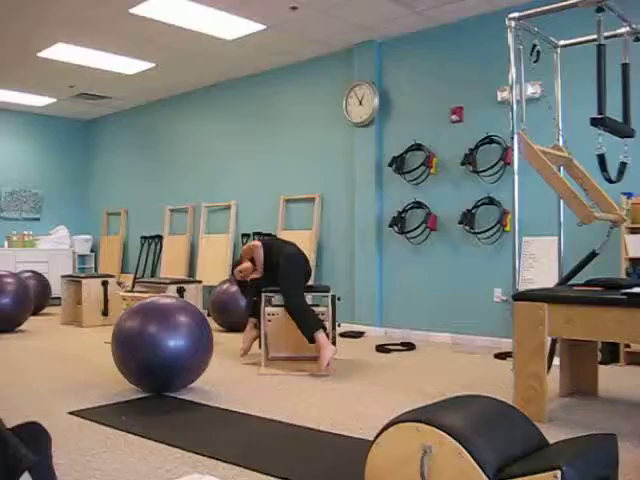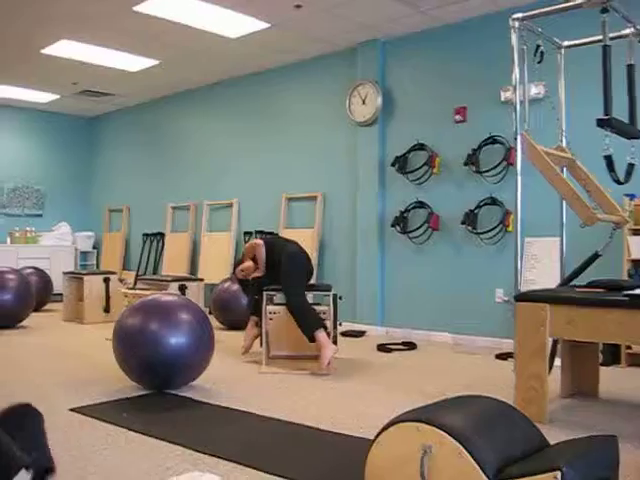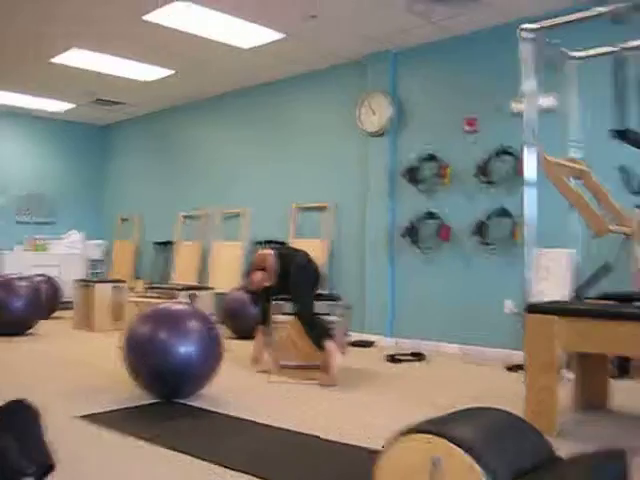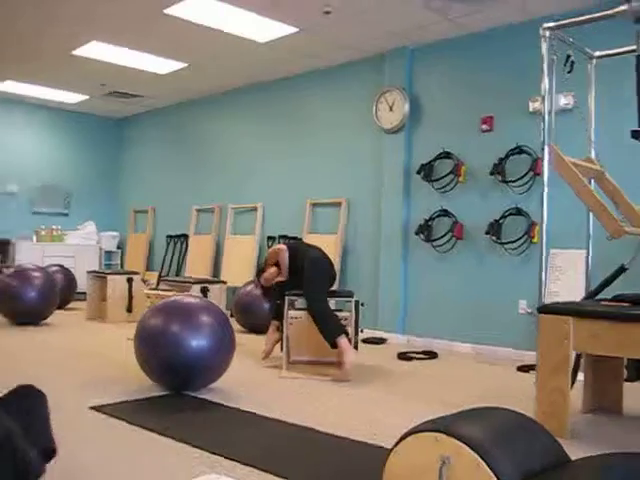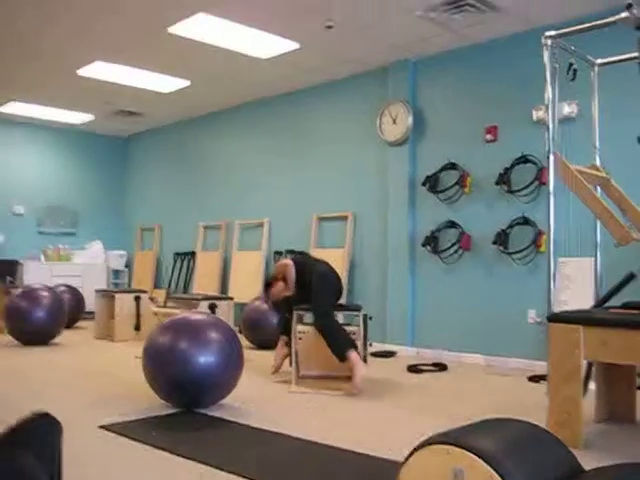
dt=0.1s
person 1, frame 1
left shoulder: (247, 251)
left elbow: (257, 246)
left wrist: (259, 272)
left hip: (291, 259)
right hip: (303, 267)
left knee: (292, 300)
right knee: (256, 284)
left ankle: (325, 345)
right ankle: (253, 328)
person 1, frame 2
left shoulder: (249, 249)
left elbow: (259, 244)
left wrist: (261, 270)
left hip: (293, 259)
right hip: (305, 265)
left knee: (294, 299)
right knee: (258, 283)
left ankle: (325, 344)
right ankle: (255, 326)
person 1, frame 3
left shoulder: (258, 259)
left elbow: (269, 254)
left wrist: (272, 281)
left hip: (301, 268)
right hip: (311, 273)
left knee: (303, 309)
right knee: (267, 293)
left ankle: (333, 354)
right ankle: (263, 336)
person 1, frame 4
left shoulder: (272, 255)
left elbow: (282, 249)
left wrist: (284, 276)
left hip: (315, 264)
right hip: (327, 270)
left knee: (315, 304)
right knee: (280, 288)
left ankle: (346, 351)
right ankle: (276, 330)
person 1, frame 5
left shoulder: (279, 268)
left elbow: (289, 265)
left wrist: (291, 291)
left hip: (323, 277)
right hip: (334, 285)
left knee: (322, 318)
right knee: (287, 303)
left ankle: (357, 364)
right ankle: (284, 345)
